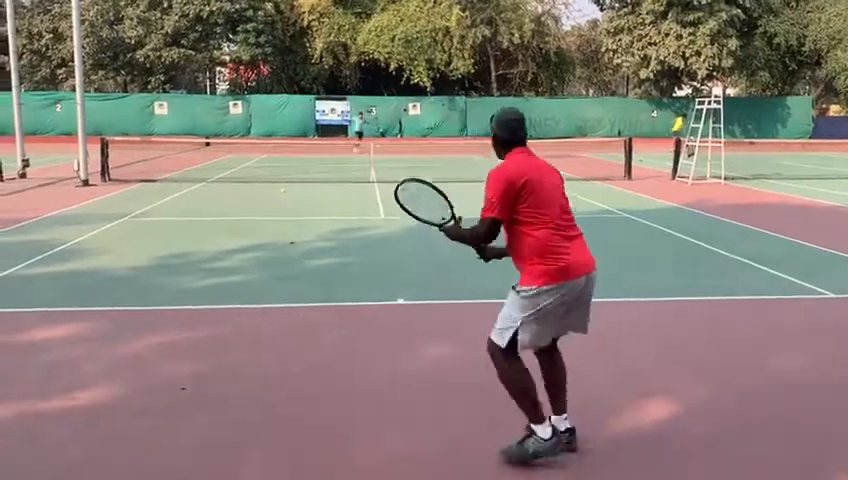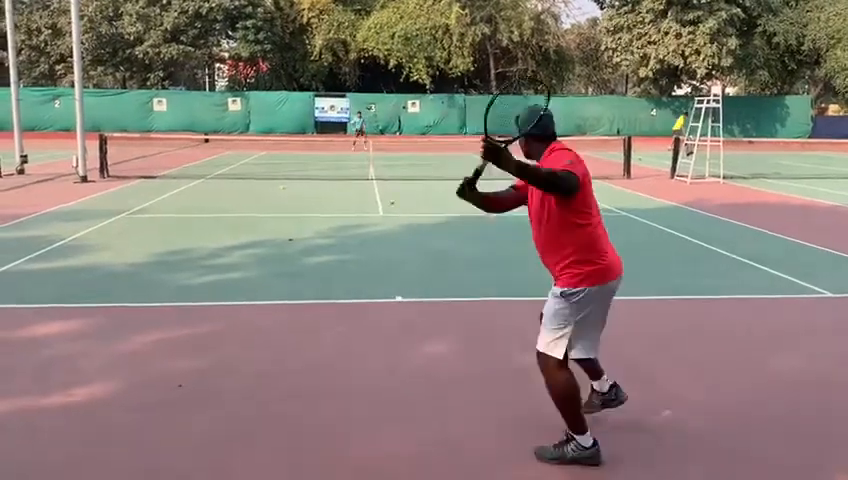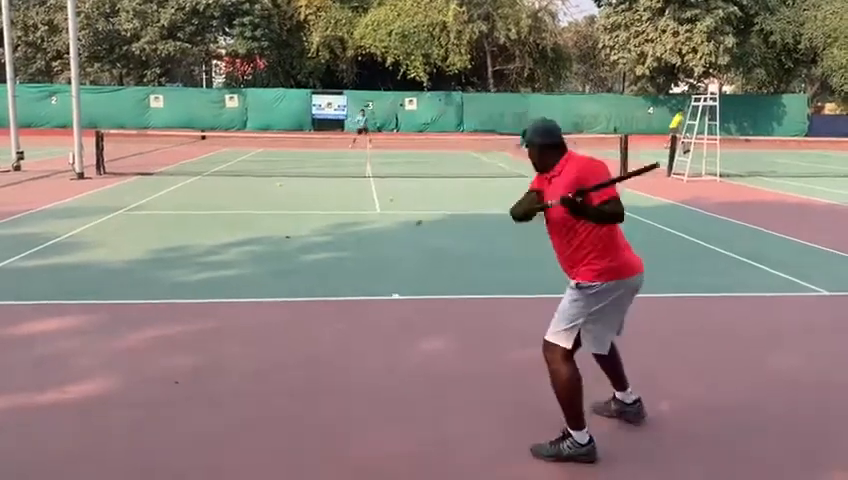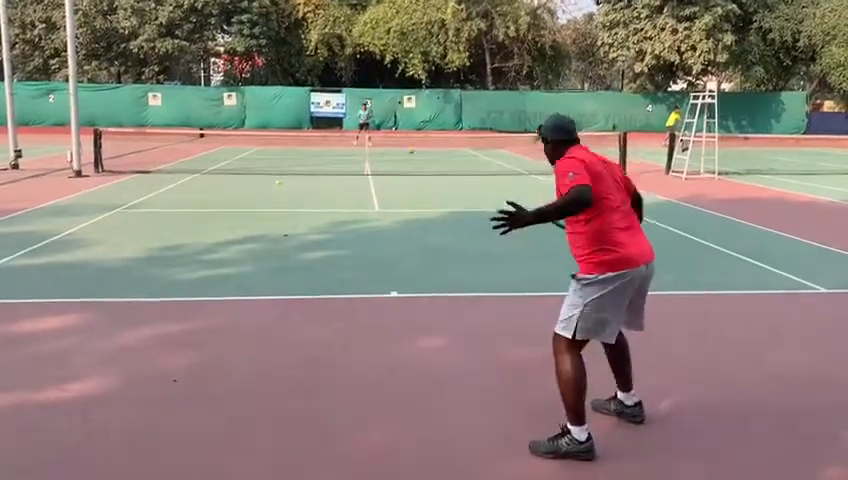
dt=0.3s
person 1, frame 1
left shoulder: (502, 174)
right shoulder: (544, 170)
left elbow: (486, 233)
left wrist: (458, 233)
right wrist: (503, 251)
left hip: (550, 277)
right hip: (580, 268)
left knee: (500, 349)
right knee: (545, 341)
left ankle: (541, 434)
right ankle: (561, 424)
person 1, frame 2
left shoulder: (563, 158)
right shoulder: (538, 172)
left elbow: (567, 185)
right elbow: (503, 202)
left wrist: (510, 164)
right wrist: (473, 192)
left hip: (585, 276)
right hip: (592, 271)
left knee: (551, 357)
right knee: (556, 327)
left ankle: (582, 442)
right ankle: (605, 389)
person 1, frame 3
left shoulder: (586, 167)
right shoulder: (545, 179)
left elbow: (616, 212)
right elbow: (519, 211)
left wrist: (585, 209)
right wrist: (530, 207)
left hip: (603, 276)
right hip: (618, 272)
left knee: (556, 350)
right knee: (594, 335)
left ankle: (578, 440)
right ankle: (627, 401)
person 1, frame 4
left shoulder: (570, 163)
right shoulder: (605, 164)
left elbow: (581, 198)
right elbow: (636, 200)
left wrist: (529, 218)
left hip: (608, 267)
right hip: (642, 260)
left knee: (566, 344)
right knee: (608, 327)
left ankle: (577, 436)
right ankle: (628, 401)
